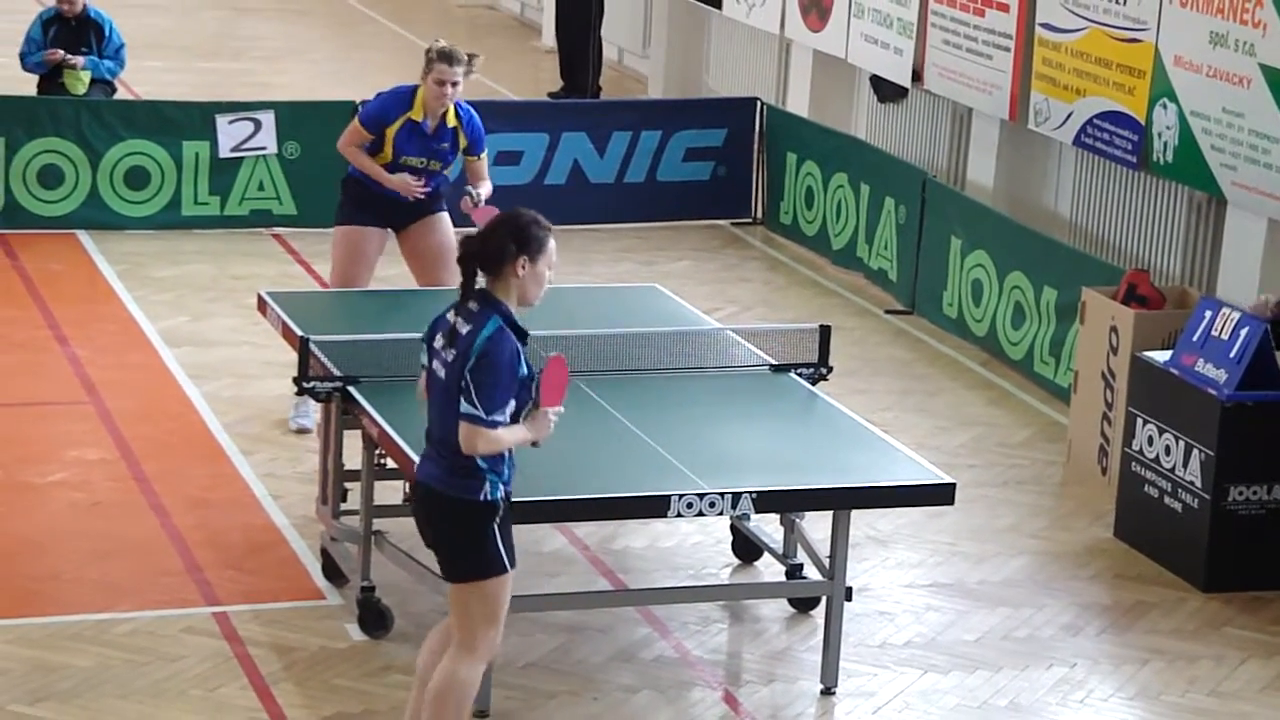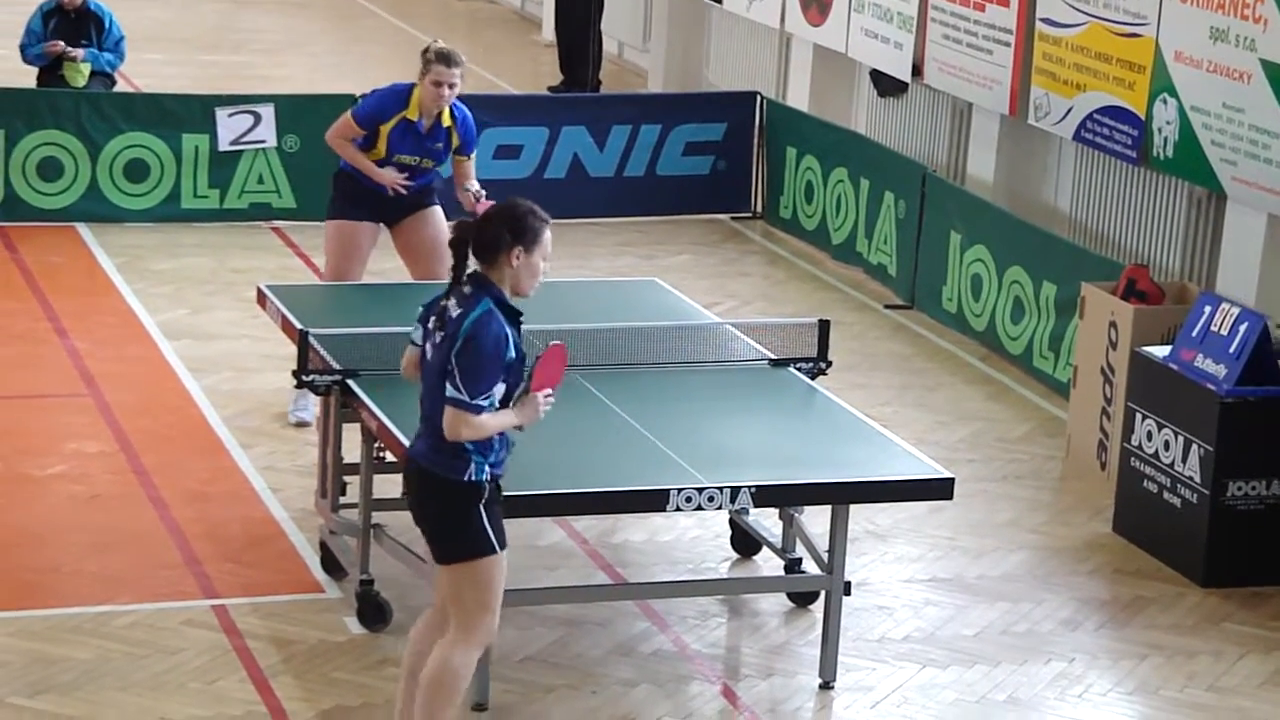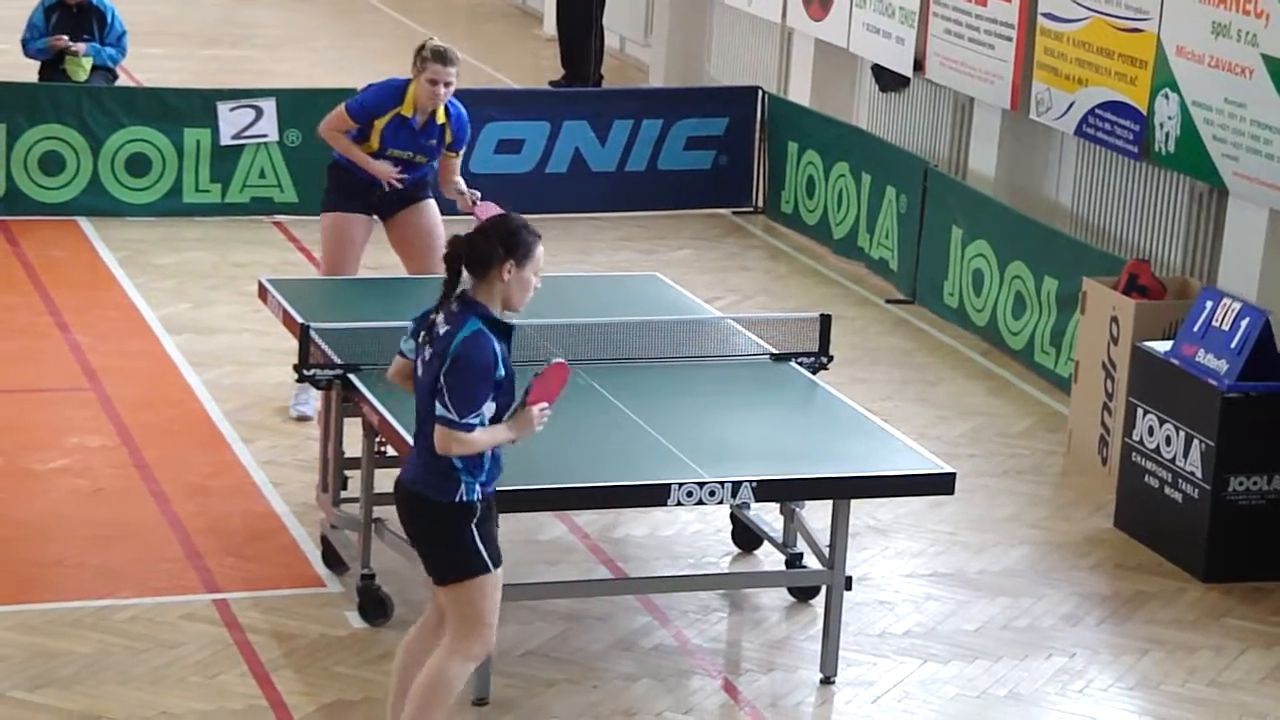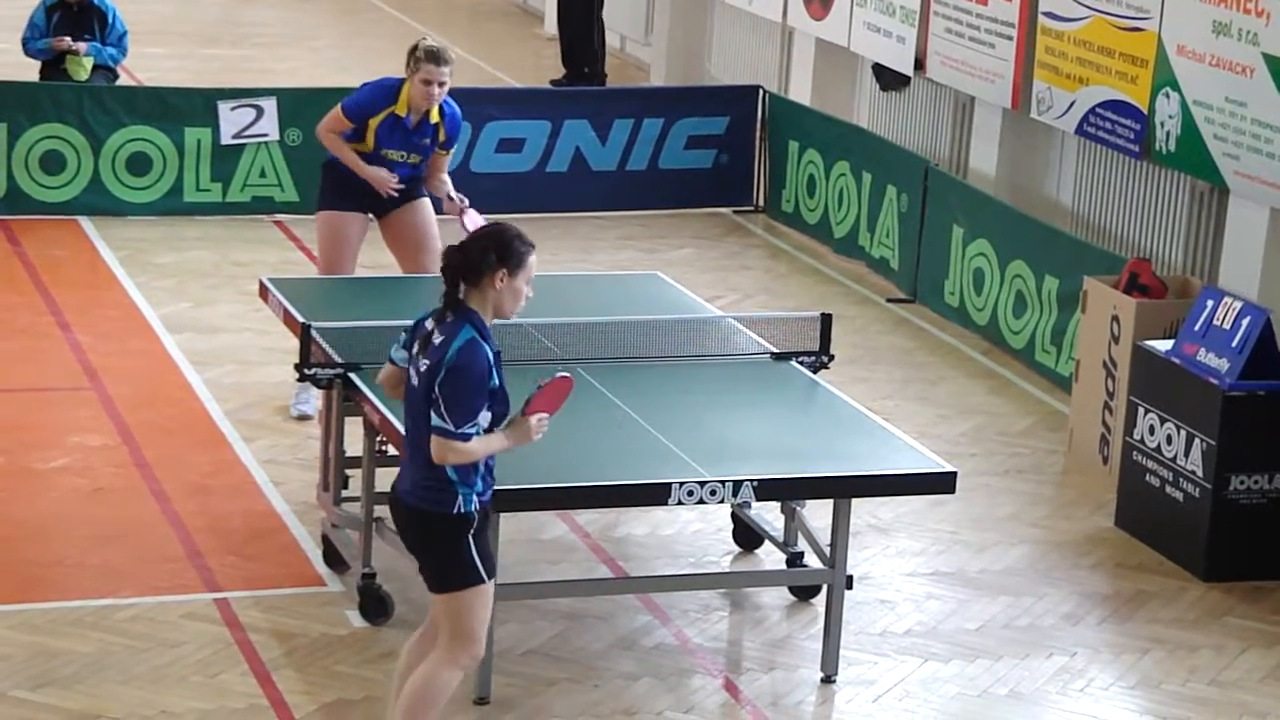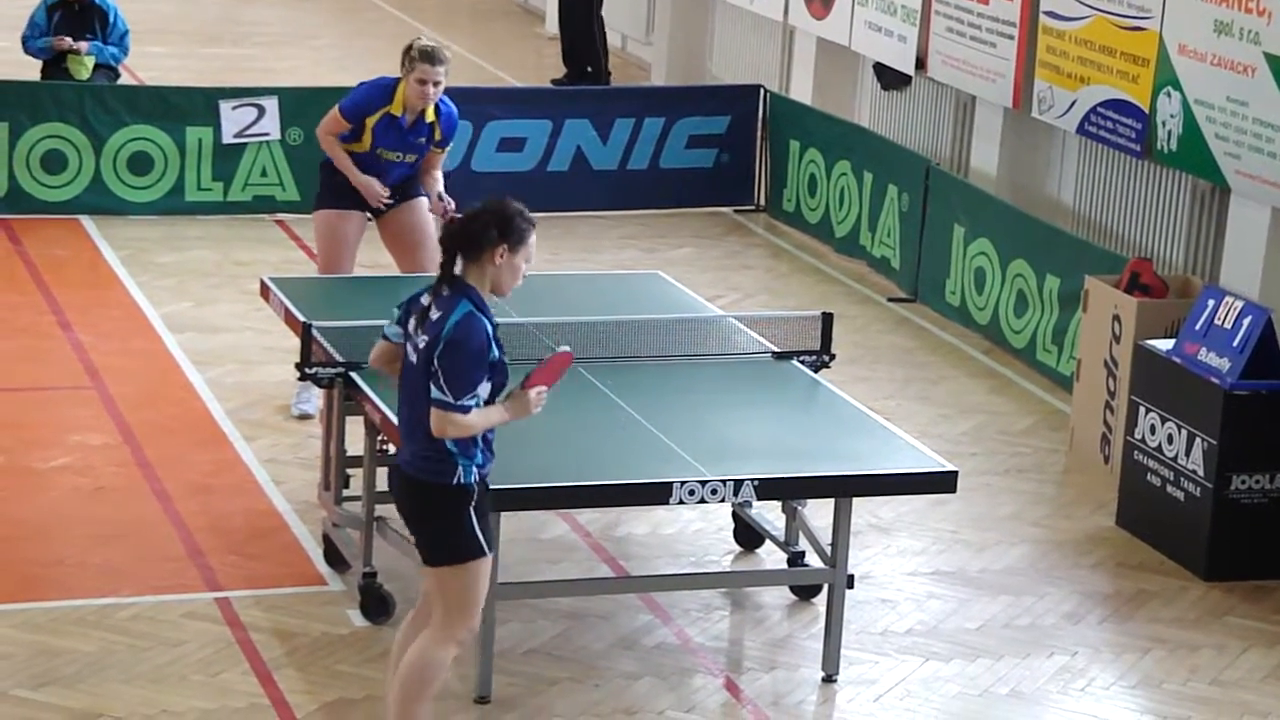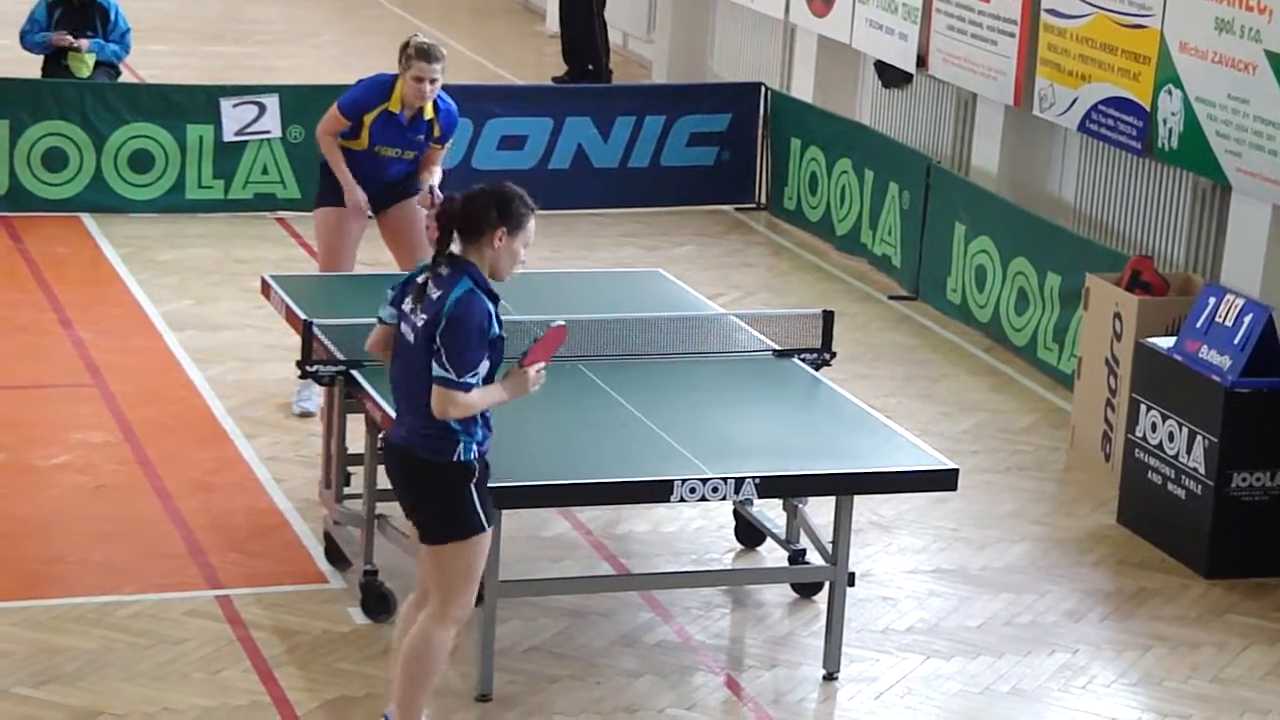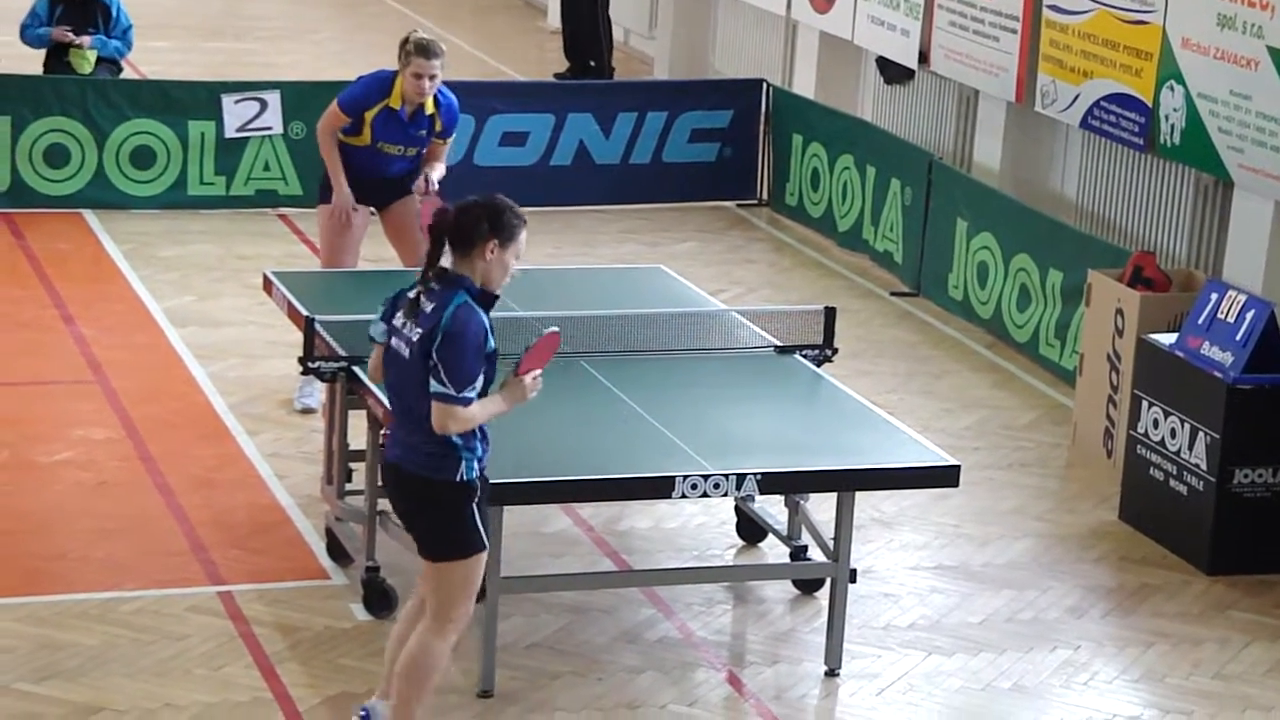
dt=0.1s
person 1, frame 1
left shoulder: (451, 319)
right shoulder: (499, 345)
right elbow: (475, 440)
right wrist: (529, 429)
left hip: (434, 491)
right hip: (470, 505)
left knee: (462, 626)
right knee: (477, 643)
person 1, frame 2
left shoulder: (449, 301)
right shoulder: (488, 329)
left elbow: (413, 366)
right elbow: (460, 424)
right wrist: (520, 413)
left hip: (430, 476)
right hip: (460, 488)
left knee: (449, 609)
right knee: (474, 629)
person 1, frame 3
left shoulder: (438, 316)
right shoulder: (478, 346)
left elbow: (399, 375)
right elbow: (450, 441)
right wrist: (513, 428)
left hip: (422, 492)
right hip: (452, 504)
left knee: (444, 619)
right knee: (471, 642)
person 1, frame 4
left shoulder: (430, 326)
right shoulder: (471, 355)
left elbow: (388, 382)
right elbow: (447, 451)
right wrist: (510, 436)
left hip: (415, 501)
right hip: (449, 513)
left knee: (442, 632)
right knee: (461, 653)
person 1, frame 5
left shoulder: (426, 301)
right shoulder: (471, 329)
left elbow: (382, 360)
right elbow: (447, 424)
right wrist: (509, 409)
left hip: (414, 476)
right hip: (449, 488)
left knee: (435, 608)
right knee: (456, 627)
person 1, frame 6
left shoulder: (419, 281)
right shoulder: (470, 308)
left elbow: (377, 345)
right elbow: (450, 404)
right wrist: (509, 387)
left hip: (406, 454)
right hip: (445, 467)
left knee: (434, 589)
right knee: (452, 607)
person 1, frame 7
left shoulder: (410, 296)
right shoulder: (465, 321)
left elbow: (378, 368)
right elbow: (449, 420)
right wrist: (506, 397)
left hip: (403, 469)
right hip: (444, 483)
left knee: (432, 599)
right knee: (448, 618)
person 2, frame 1
left shoulder: (468, 123)
right shoulder: (391, 104)
left elbow: (481, 181)
right elbow: (346, 145)
left wrist: (477, 197)
right wrist: (388, 179)
left hip: (424, 203)
right hip: (366, 198)
right ankle: (308, 394)
person 2, frame 2
left shoulder: (462, 123)
right shoulder: (386, 102)
left elbow: (464, 180)
right elbow: (336, 137)
left wrist: (471, 195)
right wrist: (375, 173)
left hip: (417, 196)
right hip: (359, 191)
right ankle: (306, 388)
person 2, frame 3
left shoulder: (456, 119)
right shoulder: (382, 96)
left elbow: (448, 177)
right elbow: (328, 129)
left wrist: (463, 194)
right wrist: (370, 164)
left hip: (410, 190)
right hip: (352, 183)
left knee: (437, 281)
right ankle: (308, 383)
person 2, frame 4
left shoulder: (450, 118)
right shoulder: (376, 96)
left elbow: (435, 174)
right elbow: (326, 131)
left wrist: (449, 196)
right wrist: (367, 171)
left hip: (404, 188)
right hip: (348, 181)
left knee: (432, 279)
right ankle: (308, 382)
person 2, frame 5
left shoulder: (446, 116)
right shoulder: (373, 95)
left elbow: (429, 171)
right elbow: (326, 134)
left wrist: (437, 195)
right wrist: (359, 180)
left hip: (401, 186)
right hip: (346, 183)
left knee: (430, 278)
right ankle: (309, 381)
person 2, frame 6
left shoulder: (445, 112)
right shoulder: (370, 92)
left elbow: (430, 165)
right elbow: (325, 132)
left wrist: (429, 186)
right wrist: (349, 186)
left hip: (400, 185)
right hip: (346, 181)
right knee: (332, 279)
right ankle: (309, 379)
person 2, frame 7
left shoulder: (446, 107)
right shoulder: (371, 89)
left elbow: (435, 160)
right elbow: (325, 130)
left wrist: (429, 179)
right wrist: (341, 188)
left hip: (403, 181)
right hip: (349, 178)
right ankle: (312, 375)
